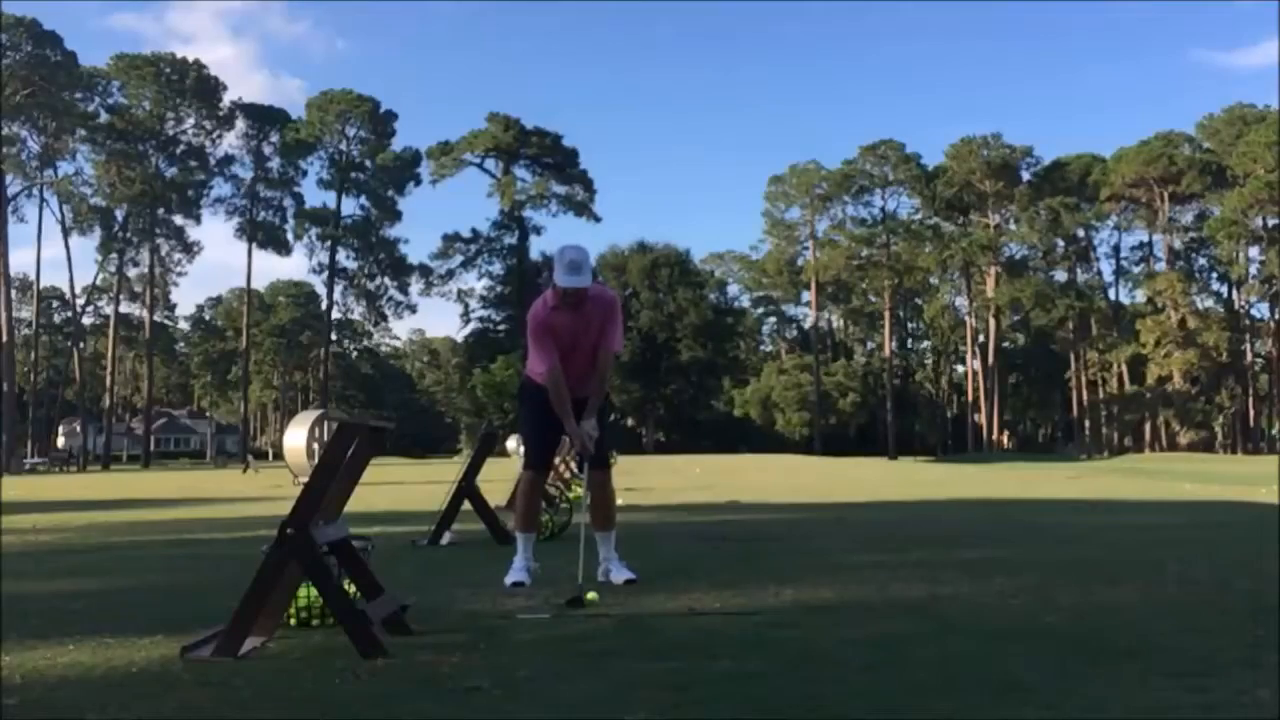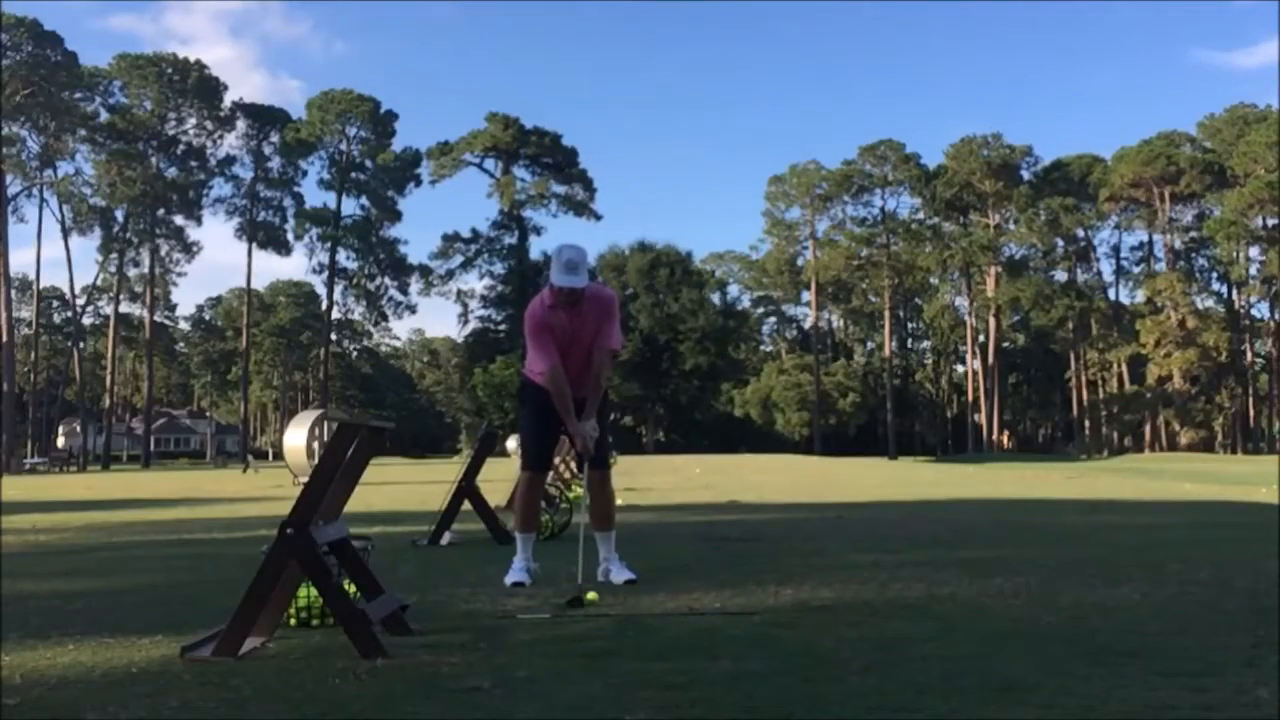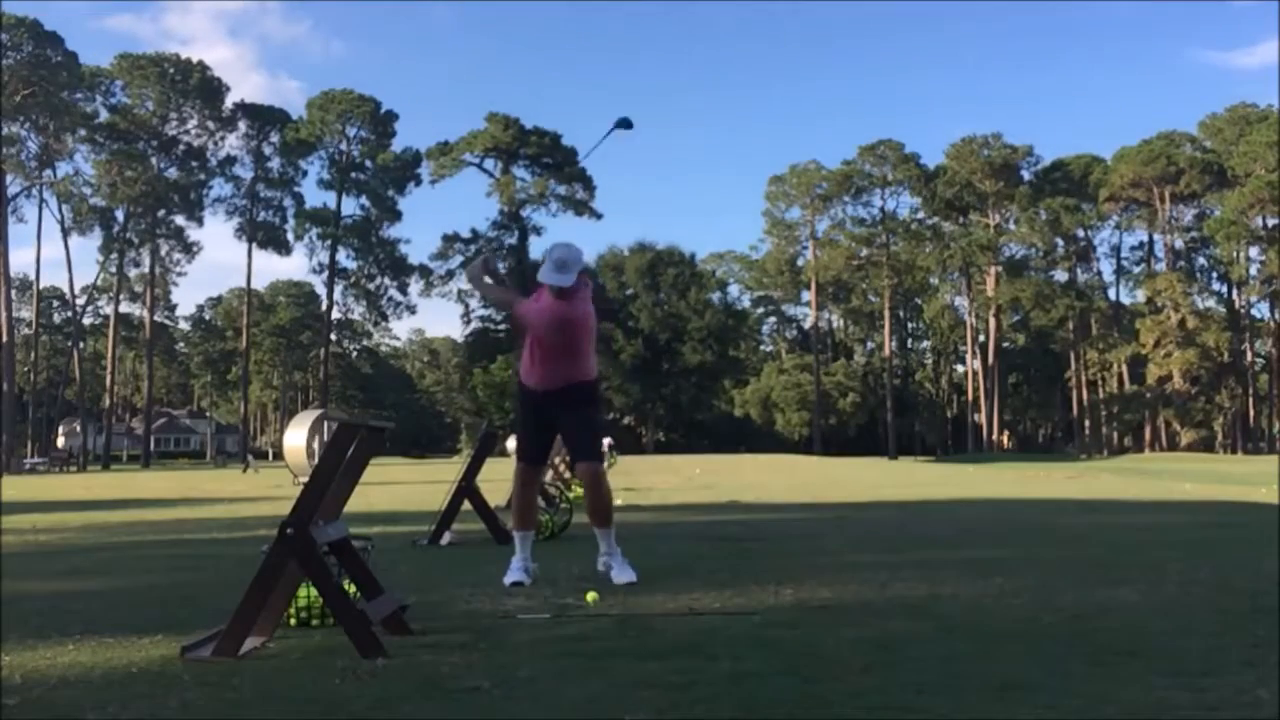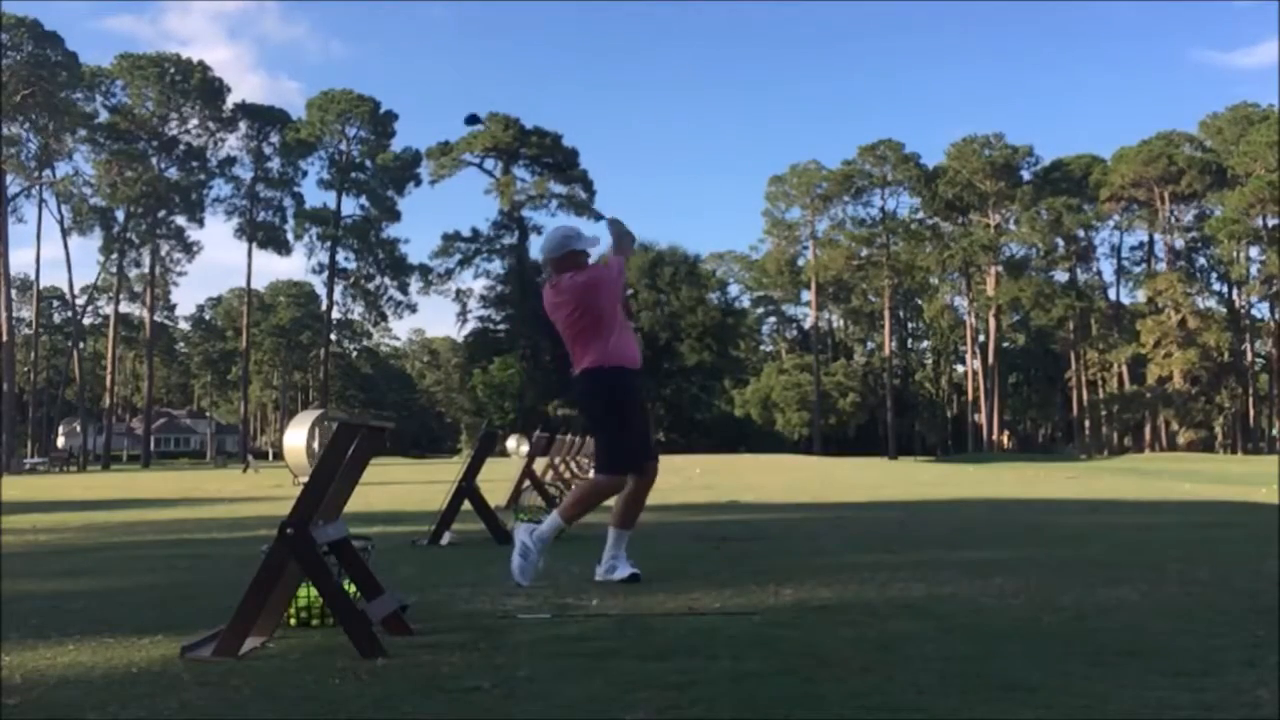
dt=0.7s
person 1, frame 1
left shoulder: (608, 303)
right shoulder: (540, 314)
left elbow: (604, 364)
right elbow: (553, 375)
left wrist: (590, 417)
right wrist: (571, 428)
left hip: (590, 395)
right hip: (543, 394)
left knee: (600, 475)
right knee: (534, 473)
left ankle: (608, 560)
right ankle: (523, 560)
person 1, frame 2
left shoulder: (605, 301)
right shoulder: (537, 312)
left elbow: (601, 362)
right elbow: (553, 373)
left wrist: (589, 417)
right wrist: (571, 427)
left hip: (588, 394)
right hip: (541, 394)
left knee: (600, 475)
right knee: (532, 475)
left ankle: (609, 560)
right ankle: (522, 561)
person 1, frame 3
left shoulder: (568, 312)
right shoulder: (552, 289)
left elbow: (513, 305)
right elbow: (520, 303)
left wrist: (479, 281)
right wrist: (494, 274)
left hip: (575, 396)
right hip: (534, 393)
left knee: (592, 473)
right knee: (526, 474)
left ankle: (610, 555)
right ankle: (521, 559)
person 1, frame 4
left shoulder: (555, 292)
right shoulder: (587, 282)
right elbow: (622, 253)
right wrist: (620, 231)
left hip: (615, 382)
right hip: (607, 384)
left knee: (645, 469)
right knee: (613, 475)
left ankle: (613, 558)
right ankle: (538, 537)
